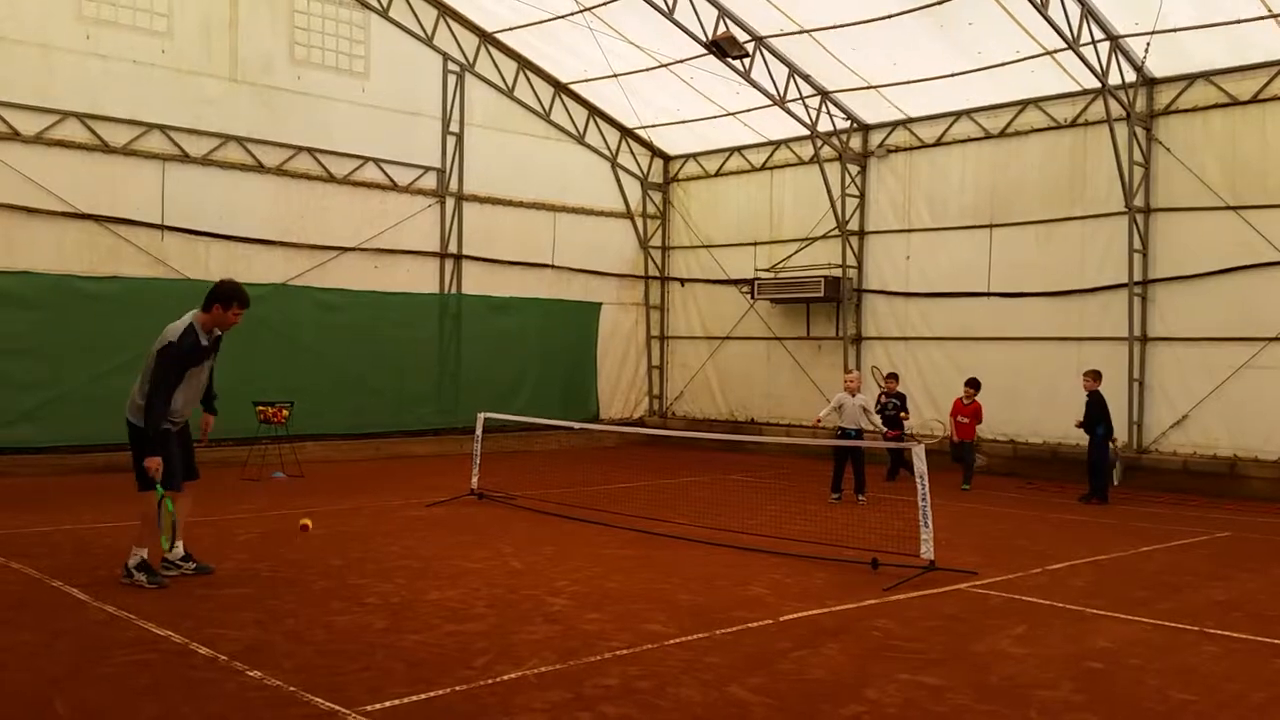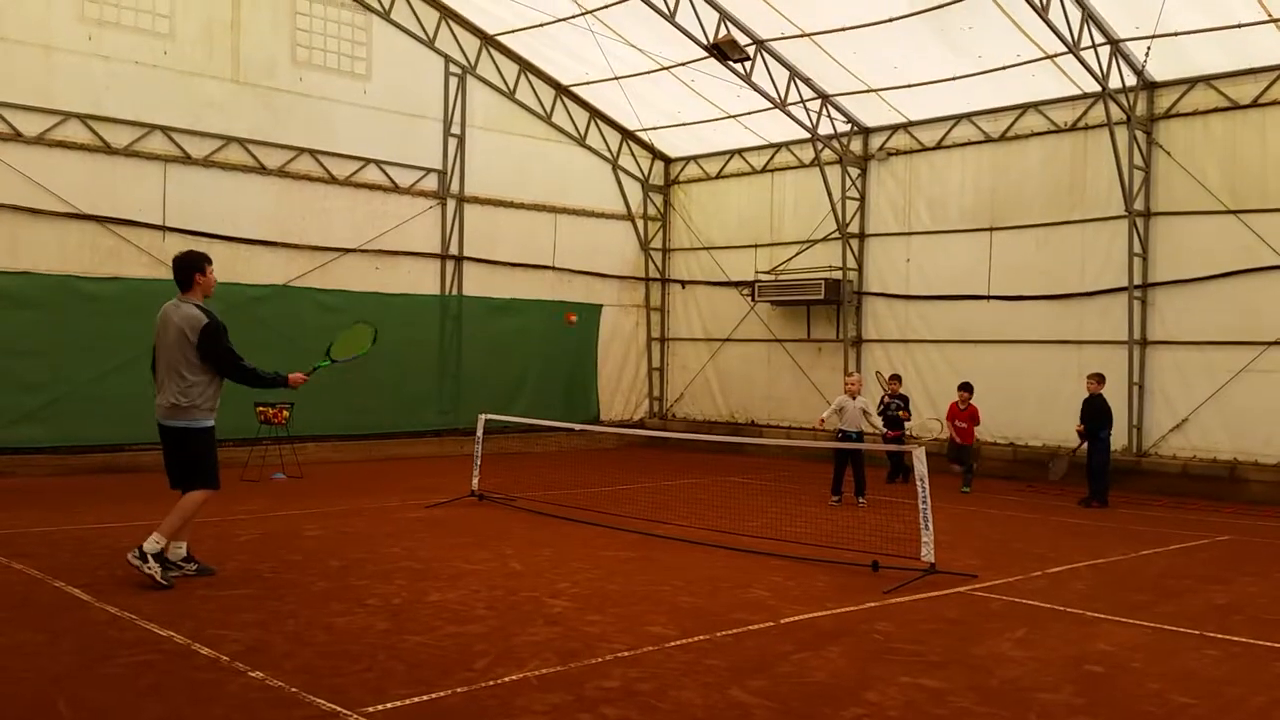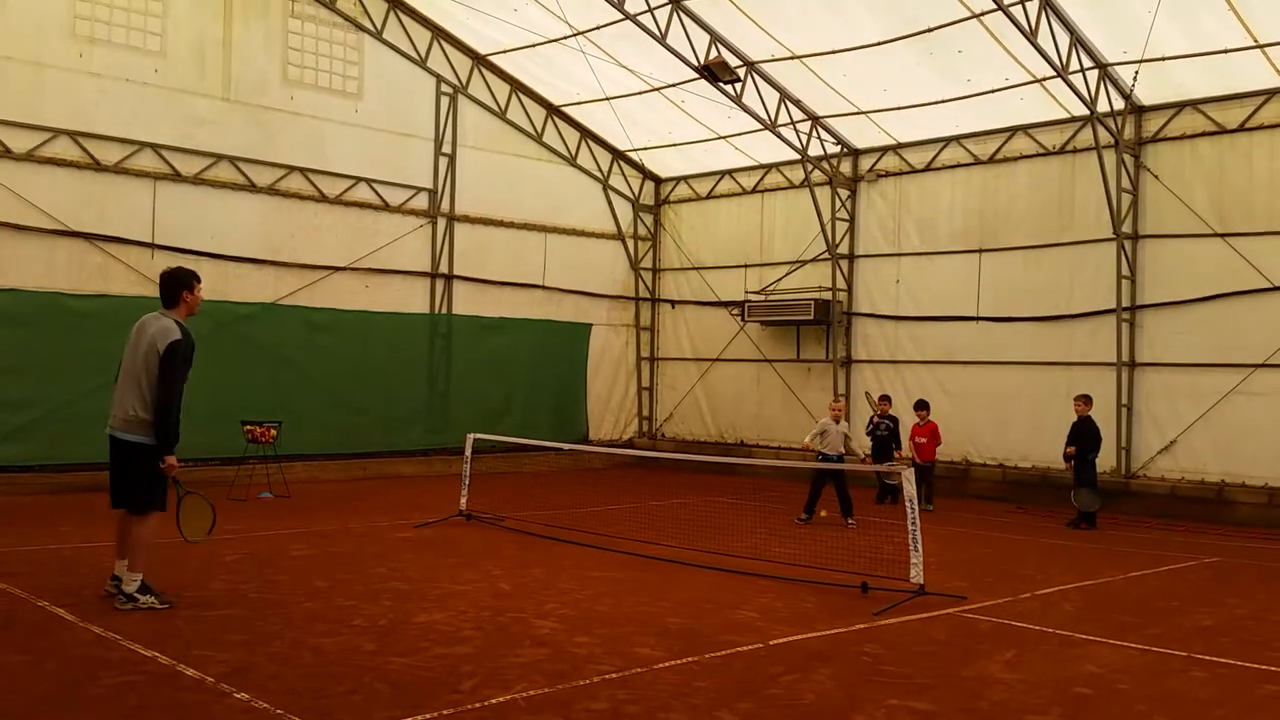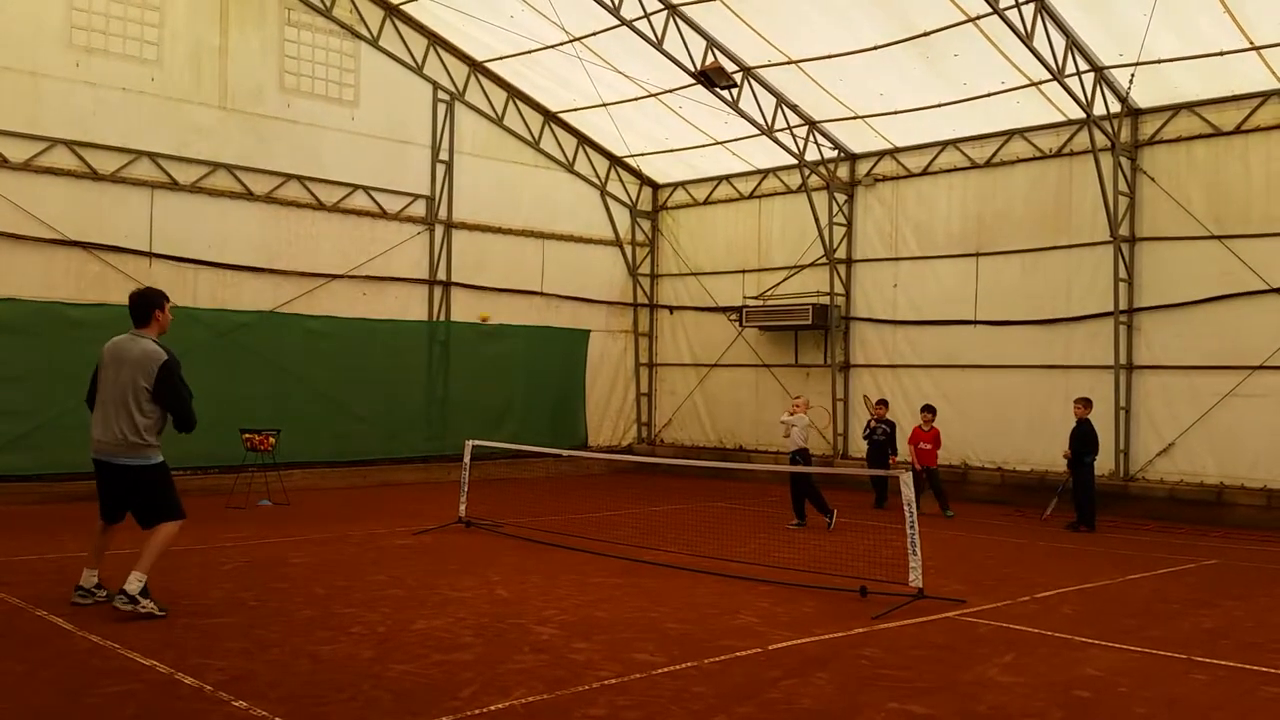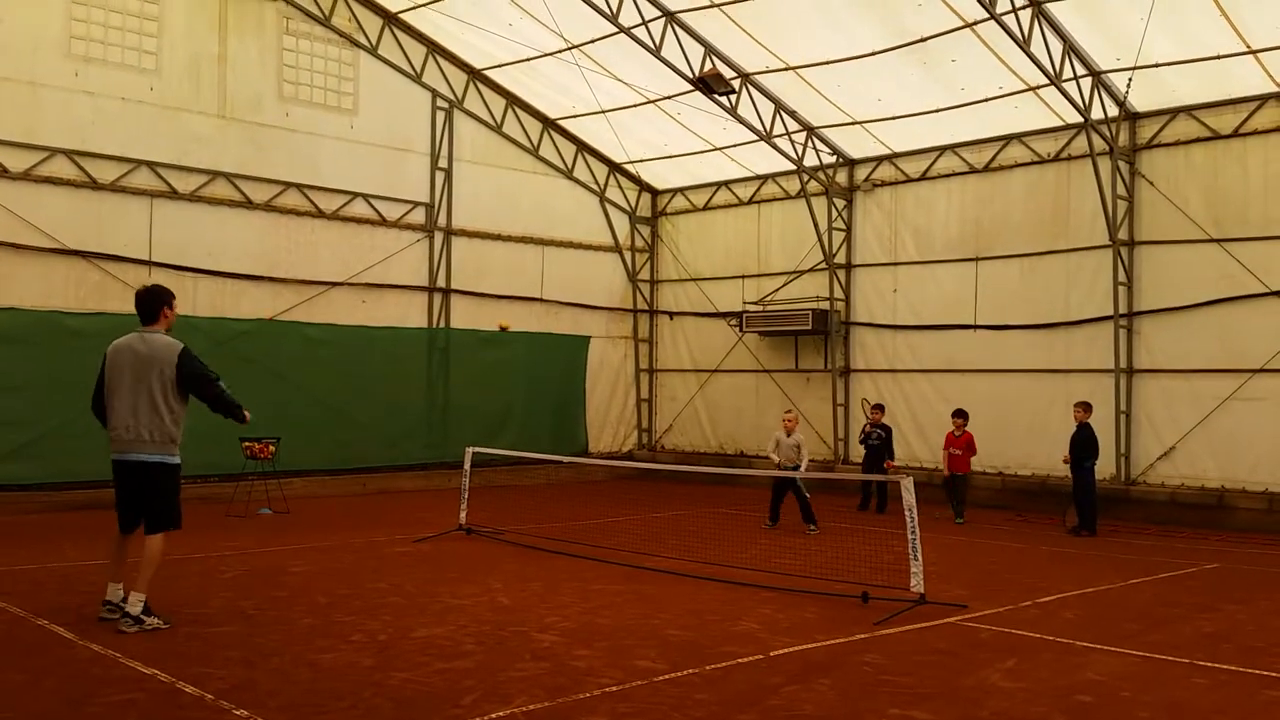
dt=0.7s
person 1, frame 1
left shoulder: (212, 331)
right shoulder: (180, 342)
right elbow: (157, 397)
left wrist: (209, 408)
right wrist: (153, 450)
left hip: (174, 418)
right hip: (150, 420)
left knee: (183, 483)
right knee: (161, 488)
left ankle: (174, 556)
right ankle: (136, 564)
person 1, frame 2
left shoulder: (166, 312)
right shoulder: (205, 323)
left elbow: (157, 364)
right elbow: (237, 369)
right wrist: (284, 380)
left hip: (169, 415)
right hip: (192, 419)
left knee: (191, 488)
right knee: (201, 489)
left ankle: (177, 556)
right ankle: (148, 550)
person 1, frame 3
left shoulder: (144, 323)
right shoulder: (178, 338)
right elbow: (168, 398)
right wrist: (168, 449)
left hip: (120, 429)
right hip: (145, 436)
left knee: (127, 506)
right knee: (150, 510)
left ankle: (120, 573)
right ankle: (133, 589)
person 1, frame 4
left shoulder: (110, 347)
right shoulder: (162, 359)
left elbow: (92, 398)
right elbow: (183, 414)
right wrist: (186, 424)
left hip: (103, 451)
right hip: (139, 456)
left knee: (110, 519)
right knee: (170, 520)
left ankle: (87, 585)
right ankle: (133, 590)
person 1, frame 5
left shoulder: (114, 349)
right shoulder: (175, 351)
left elbow: (98, 404)
right elbow: (210, 390)
right wrist: (239, 412)
left hip: (122, 454)
right hip: (159, 455)
left knee: (127, 527)
right knee: (157, 531)
left ankle: (113, 599)
right ankle: (135, 609)
